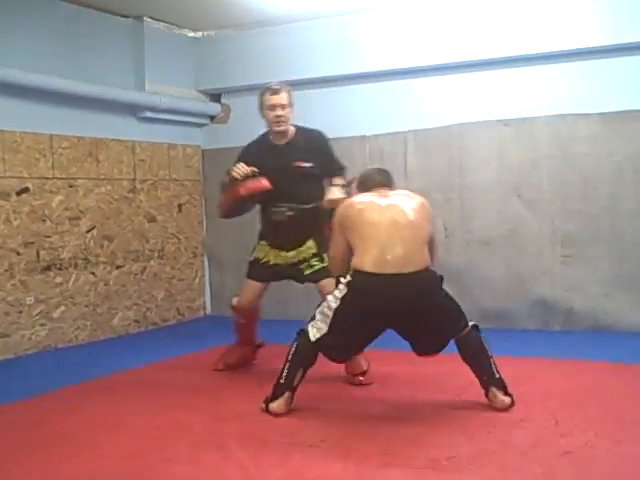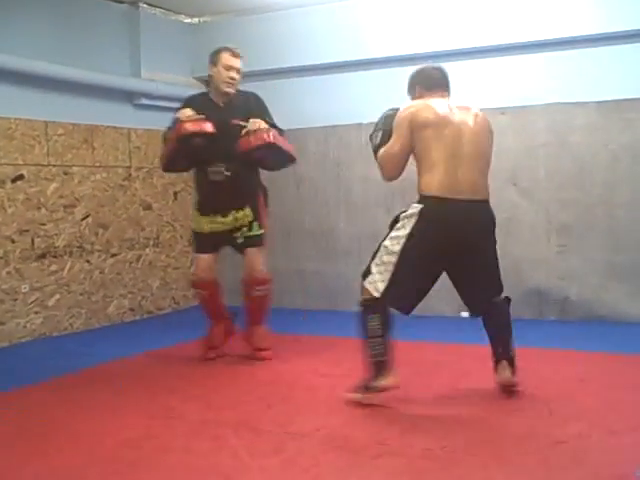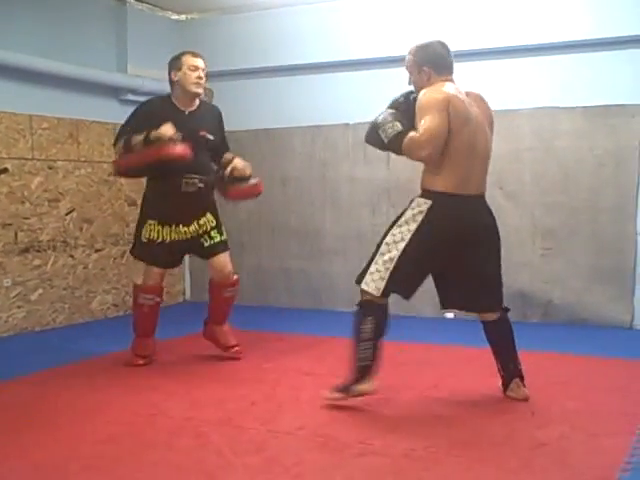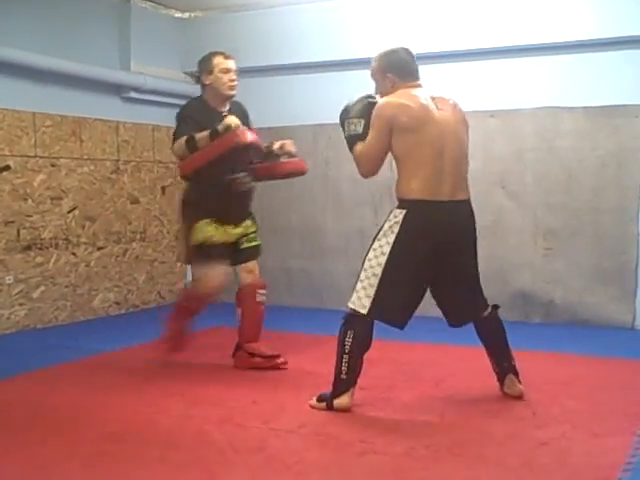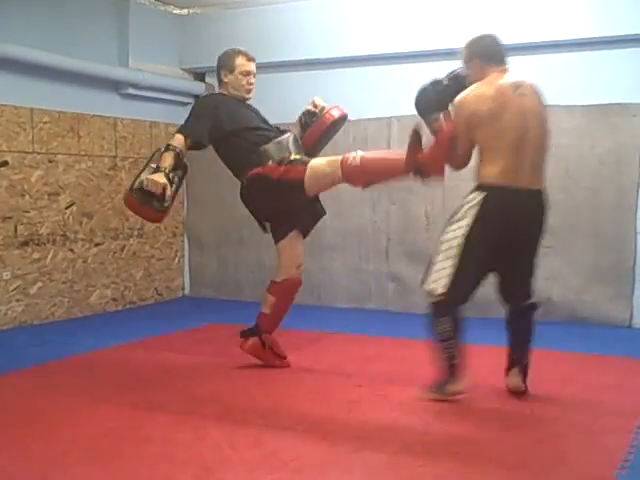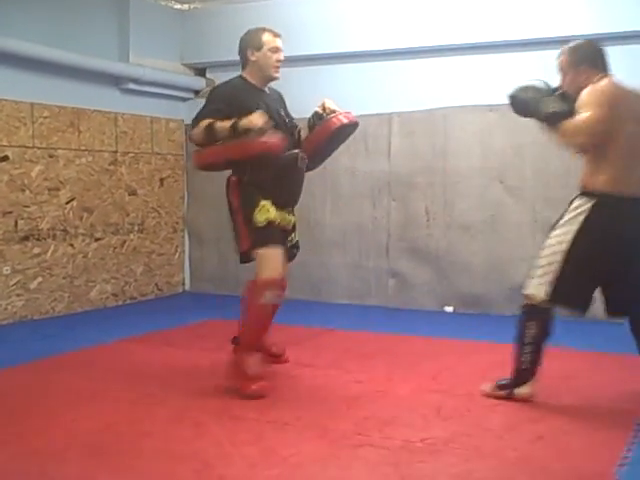
dt=0.4s
person 1, frame 1
left shoulder: (348, 208)
right shoulder: (419, 202)
left elbow: (337, 264)
left hip: (368, 286)
right hip: (418, 284)
left knee: (315, 334)
right knee: (462, 329)
left ankle: (281, 398)
right ankle: (496, 391)
person 1, frame 2
left shoulder: (413, 112)
right shoulder: (481, 118)
left elbow: (389, 170)
left wrist: (381, 140)
left hip: (434, 215)
right hip: (478, 215)
left knee: (374, 289)
right knee: (491, 298)
left ankle: (379, 371)
right ankle: (505, 366)
person 1, frame 3
left shoulder: (433, 96)
right shoulder: (480, 104)
left elbow: (427, 147)
left wrist: (391, 133)
left hip: (437, 210)
right hip: (475, 212)
left knee: (373, 289)
right knee: (488, 303)
left ankle: (362, 377)
right ankle: (513, 380)
person 1, frame 4
left shoulder: (389, 108)
right shoulder: (453, 109)
left elbow: (366, 166)
left wrist: (354, 129)
left hip: (416, 218)
right hip: (460, 215)
left knee: (363, 306)
right knee: (476, 303)
left ankle: (342, 391)
right ankle: (509, 377)
person 1, frame 5
left shoulder: (470, 99)
right shoulder: (534, 93)
left elbow: (456, 161)
left wrist: (441, 123)
left hip: (492, 202)
right hip: (532, 203)
left knee: (443, 290)
right knee: (519, 296)
left ankle: (450, 377)
right ankle: (518, 373)
person 1, frame 6
left shoulder: (598, 93)
left elbow: (584, 138)
left wrist: (552, 111)
right wrist: (560, 109)
left hip: (598, 209)
left knee: (538, 295)
left ankle: (521, 380)
person 2, frame 1
left shoulder: (313, 140)
right shoulder: (254, 152)
left elbow: (336, 173)
right elbow: (231, 206)
left wrist: (336, 190)
right wrist: (234, 181)
left hip: (312, 233)
right hip: (273, 237)
left knee: (331, 293)
right knee: (245, 301)
left ankle: (354, 359)
right ankle: (245, 347)
person 2, frame 2
left shoulder: (251, 102)
right shoulder: (193, 106)
left wrist: (266, 130)
right wrist: (178, 127)
left hip: (246, 197)
right hip: (210, 201)
left knee: (255, 267)
right knee: (202, 272)
left ankle: (255, 329)
right ankle: (219, 326)
person 2, frame 3
left shoulder: (212, 113)
right shoulder: (152, 109)
left elbow: (220, 152)
right elbow: (121, 148)
left wrist: (235, 162)
right wrist: (150, 137)
left hip: (201, 207)
right hip: (161, 208)
left knee: (224, 273)
right knee: (152, 279)
left ankle: (216, 326)
right ankle: (143, 342)
person 2, frame 4
left shoulder: (239, 112)
right shoulder: (193, 111)
right elbow: (180, 150)
left wrist: (274, 147)
right wrist: (218, 131)
left hip: (237, 207)
right hip: (204, 207)
left knee: (252, 278)
right knee: (213, 280)
left ankle: (249, 348)
right ankle: (179, 320)
person 2, frame 5
left shoulder: (247, 110)
right shoulder: (211, 105)
left elbow: (281, 140)
right elbow: (183, 138)
right wrist: (161, 171)
left hip: (284, 186)
right hip: (270, 178)
left knee: (290, 272)
right knee: (347, 165)
left ankle: (260, 337)
right ankle: (415, 161)
person 2, frame 6
left shoulder: (275, 96)
right shoulder: (229, 92)
left elbow: (295, 141)
right elbow: (198, 133)
left wrist: (319, 118)
right wrist: (238, 125)
left hip: (281, 196)
right hip: (255, 193)
left knee: (277, 280)
right knee: (269, 273)
left ankle: (252, 343)
right ankle: (245, 359)
